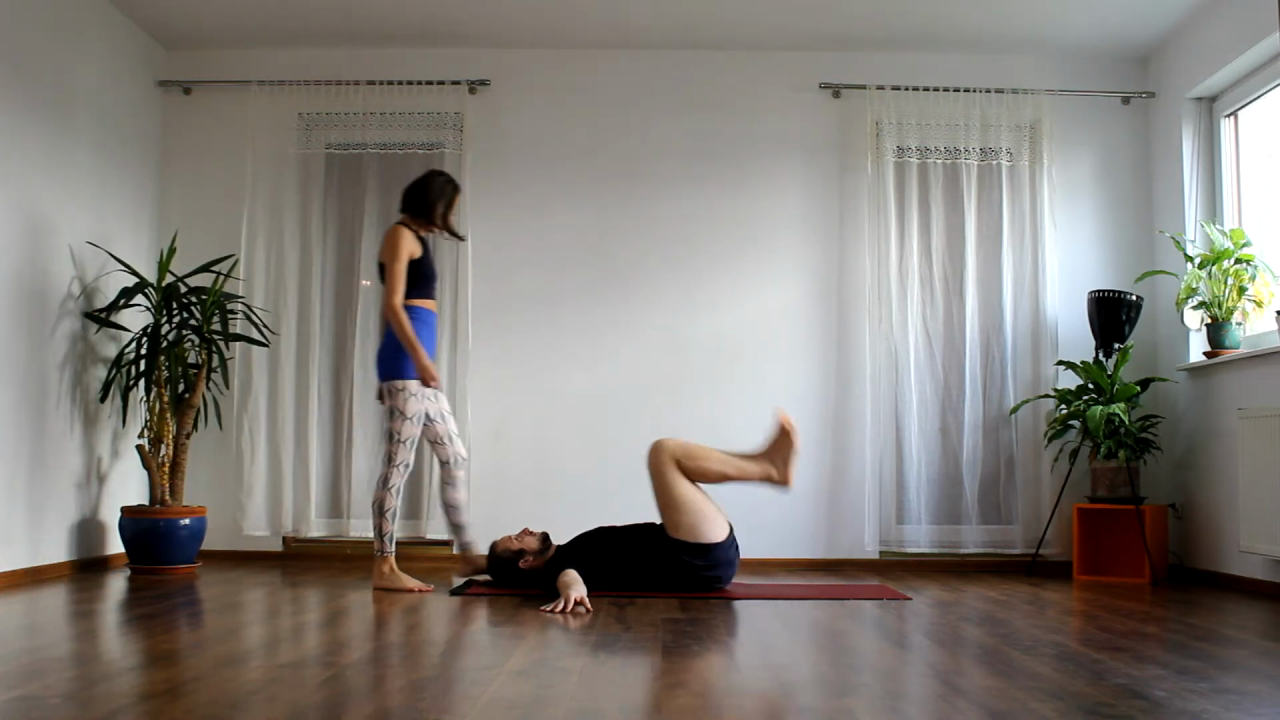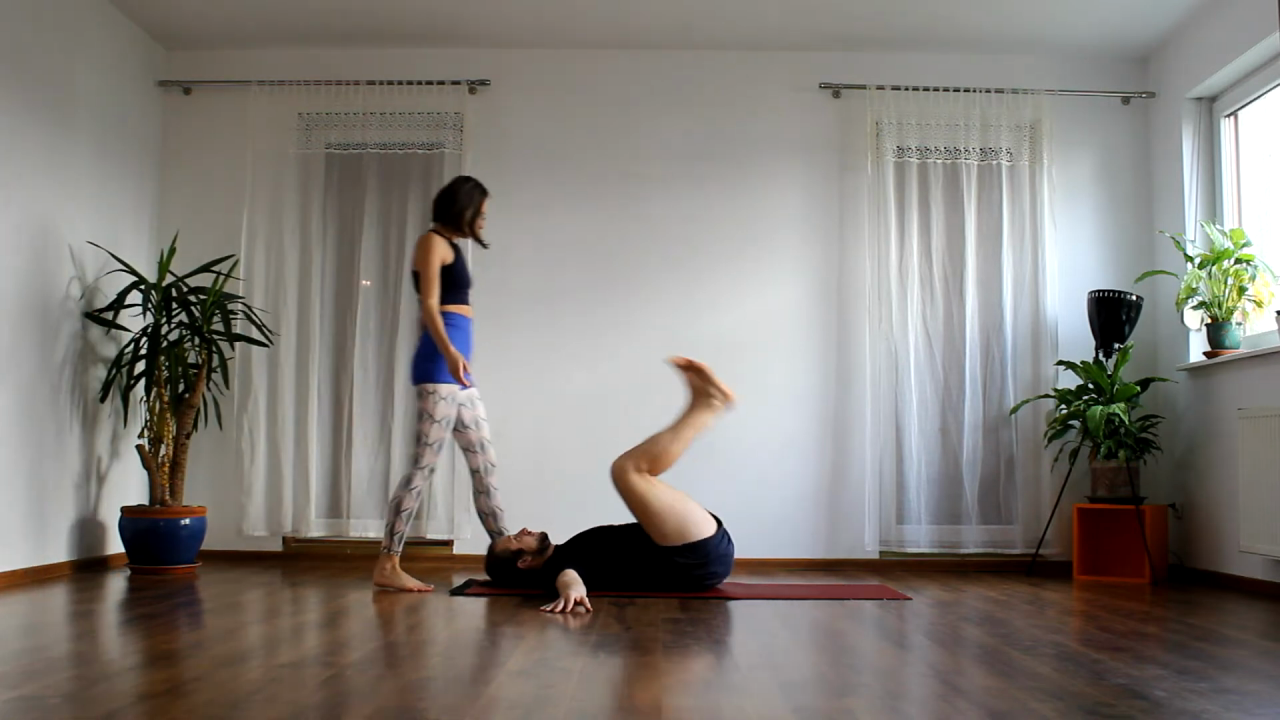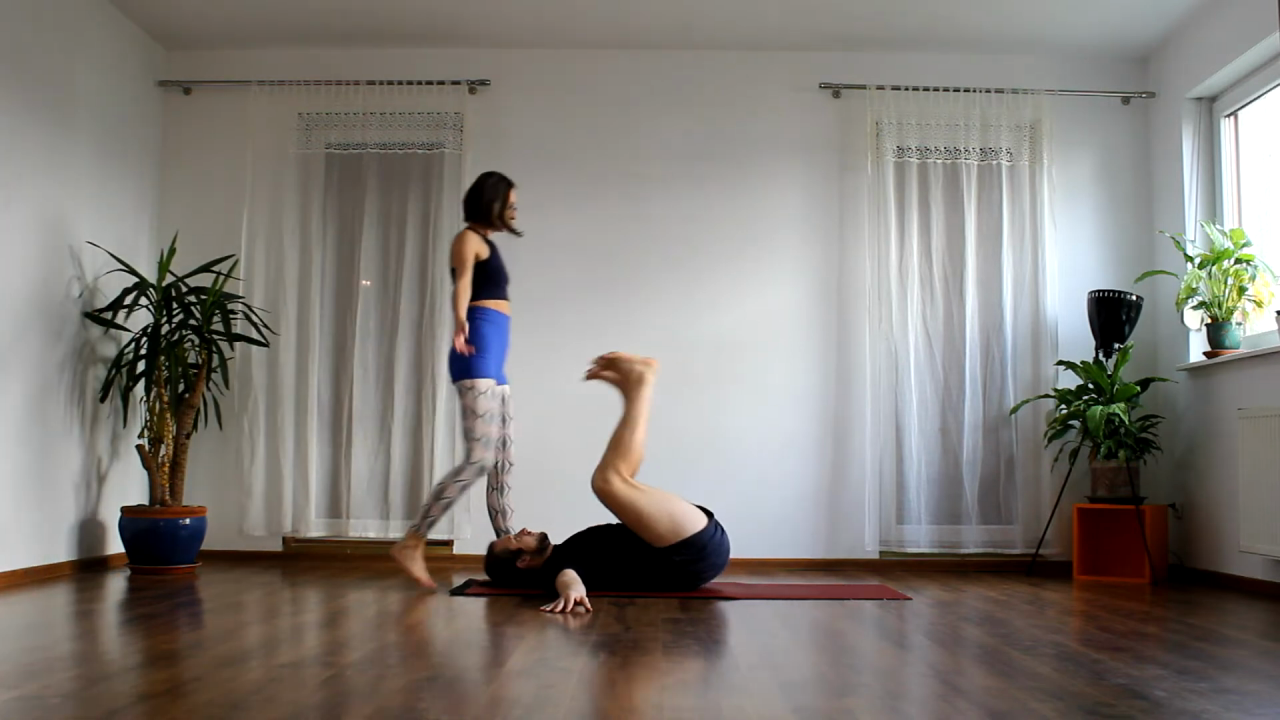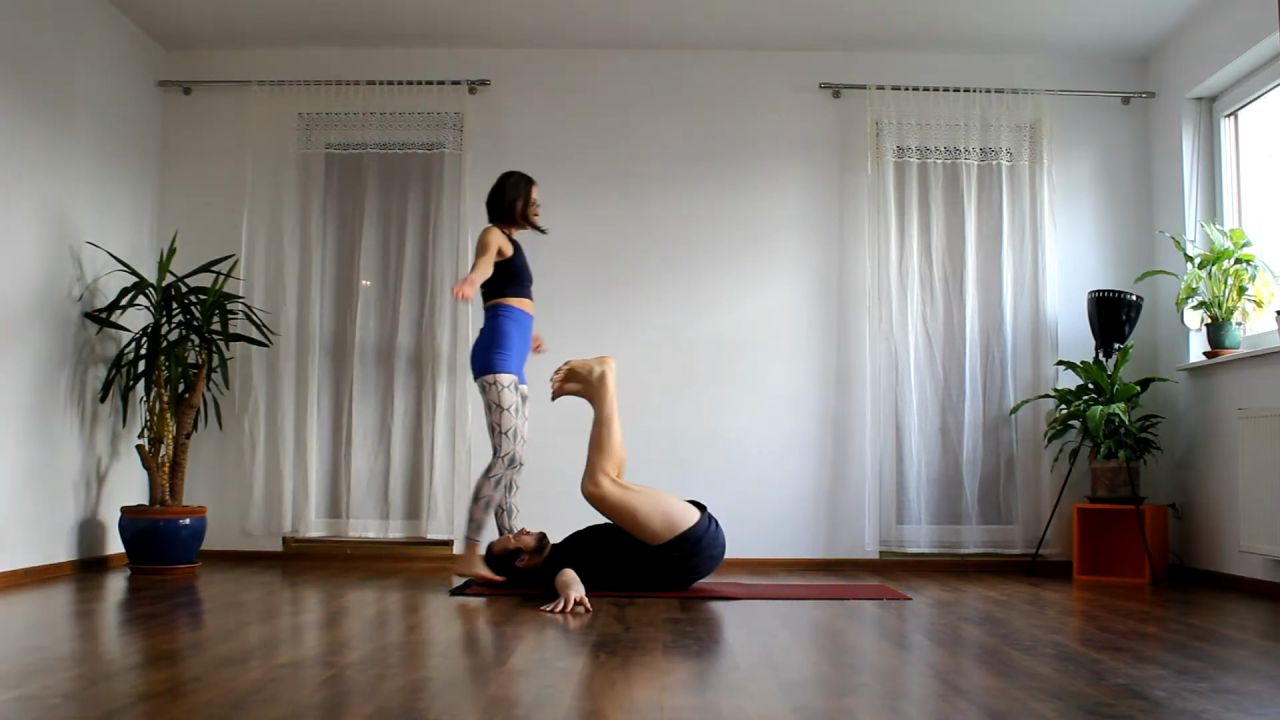
dt=0.2s
person 1, frame 1
left shoulder: (416, 239)
right shoulder: (400, 235)
right elbow: (392, 304)
right wrist: (421, 357)
left hip: (415, 360)
right hip: (407, 356)
left knee: (455, 457)
right knee: (399, 462)
left ankle: (468, 554)
right ankle: (384, 566)
person 1, frame 2
left shoulder: (449, 248)
right shoulder: (432, 243)
right elbow: (429, 308)
right wrist: (450, 352)
left hip: (454, 369)
right hip: (441, 363)
left knee: (485, 465)
right knee: (424, 465)
right ankle: (388, 564)
person 1, frame 3
left shoulder: (486, 244)
right shoulder: (468, 239)
right elbow: (461, 292)
right wrist: (460, 325)
left hip: (492, 362)
right hip: (477, 360)
left knee: (502, 464)
right knee: (478, 461)
right ankle: (411, 545)
person 1, frame 4
left shoulder: (512, 243)
right shoulder: (493, 236)
right elbow: (483, 267)
left wrist: (530, 333)
right wrist: (470, 281)
left hip: (512, 359)
right hip: (498, 353)
left knee: (512, 460)
right knee: (508, 456)
right ankle: (470, 552)
person 2, frame 1
left shoulder: (564, 555)
right shoulder: (559, 563)
right elbow: (568, 574)
right wrist: (571, 587)
left hip: (699, 562)
right hip: (700, 562)
right knee: (664, 451)
right ankle: (768, 466)
person 2, frame 2
left shoulder: (564, 555)
right shoulder: (564, 560)
right elbow: (567, 576)
right wrist: (569, 590)
left hip: (697, 556)
right knee: (628, 470)
left ankle: (702, 407)
right ankle: (708, 405)
person 2, frame 3
left shoulder: (561, 556)
right shoulder: (555, 567)
right elbow: (568, 577)
right wrist: (570, 590)
right knee: (608, 478)
left ankle: (636, 387)
right ankle: (640, 385)
person 2, frame 4
left shoulder: (559, 556)
right shoulder: (553, 567)
right elbow: (566, 576)
right wrist: (570, 589)
right knee: (598, 483)
right ankle: (603, 383)
